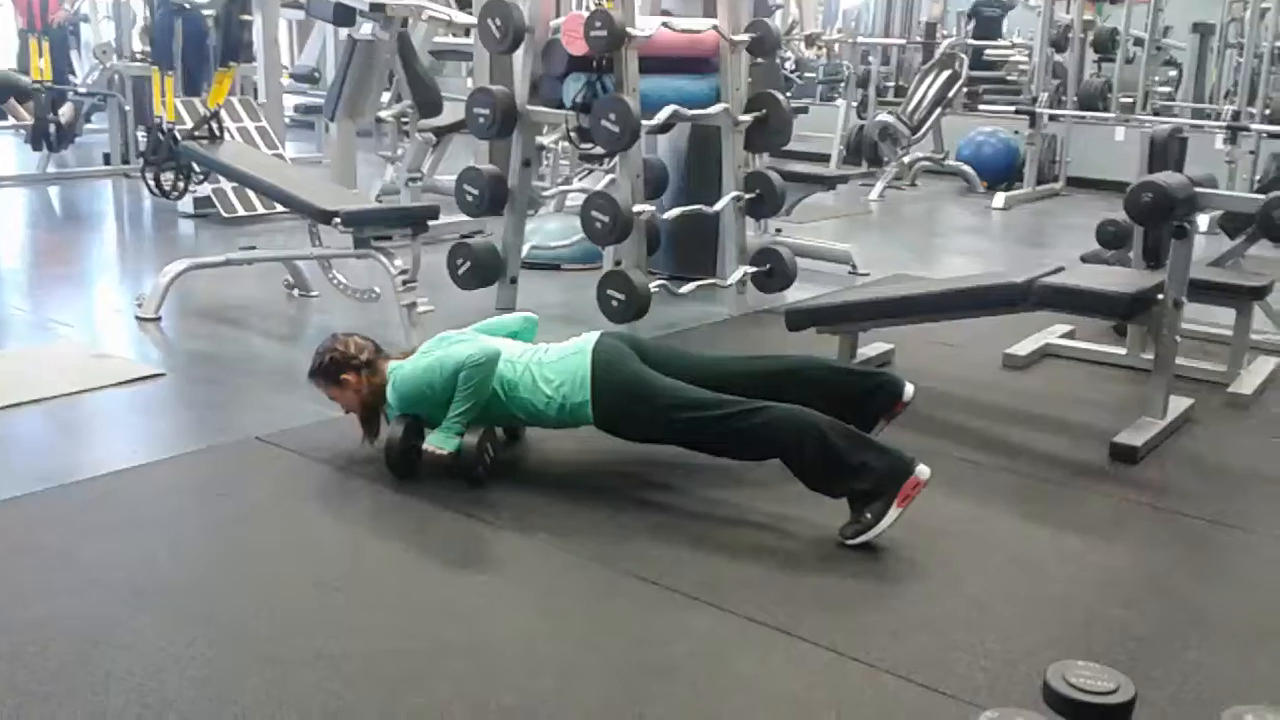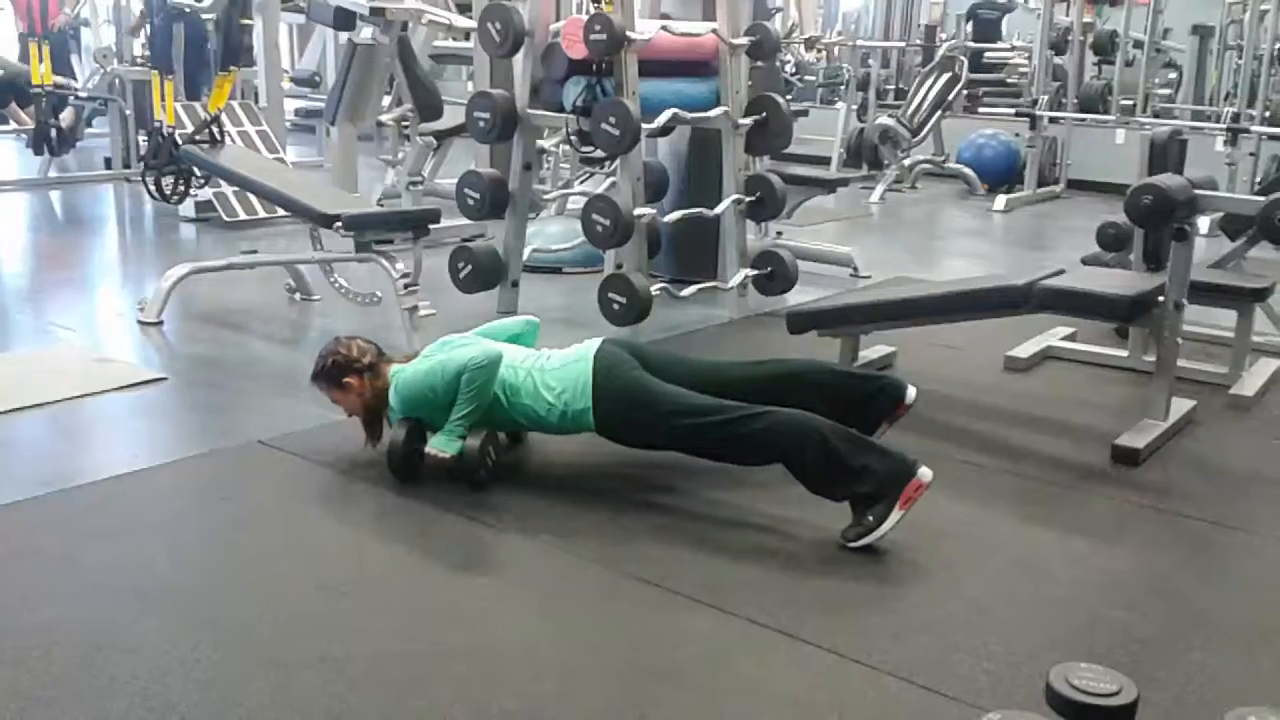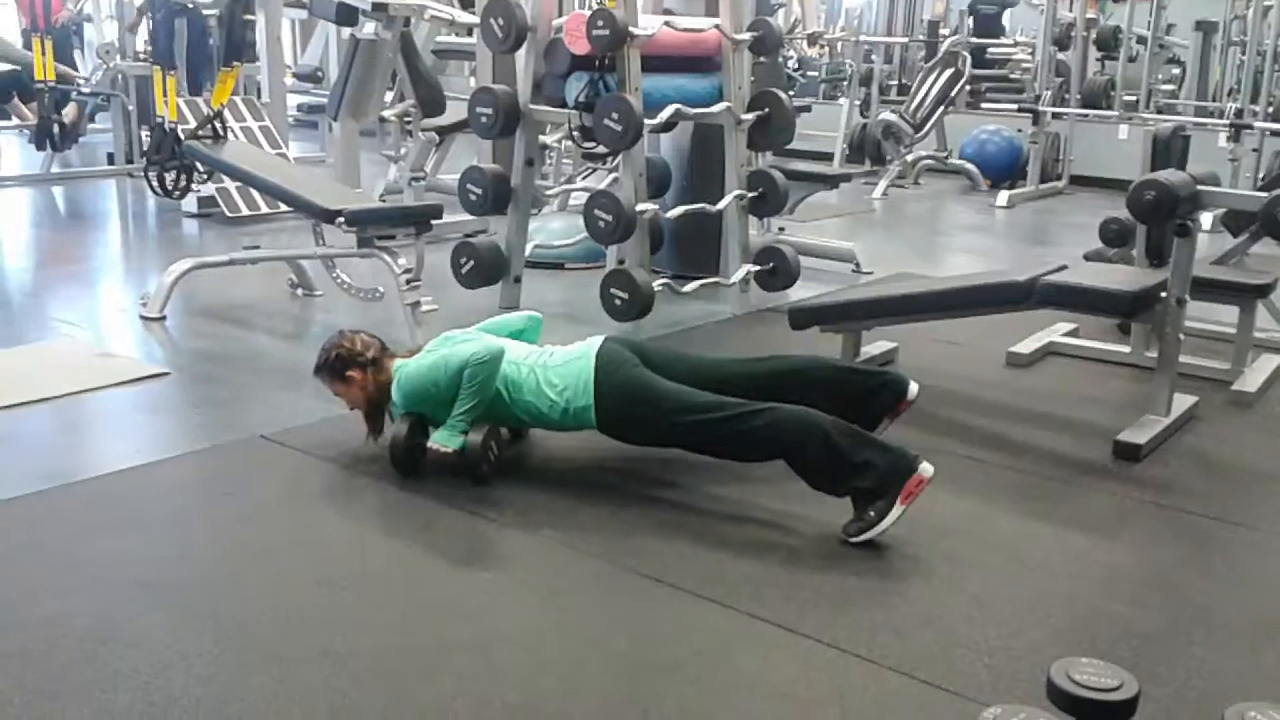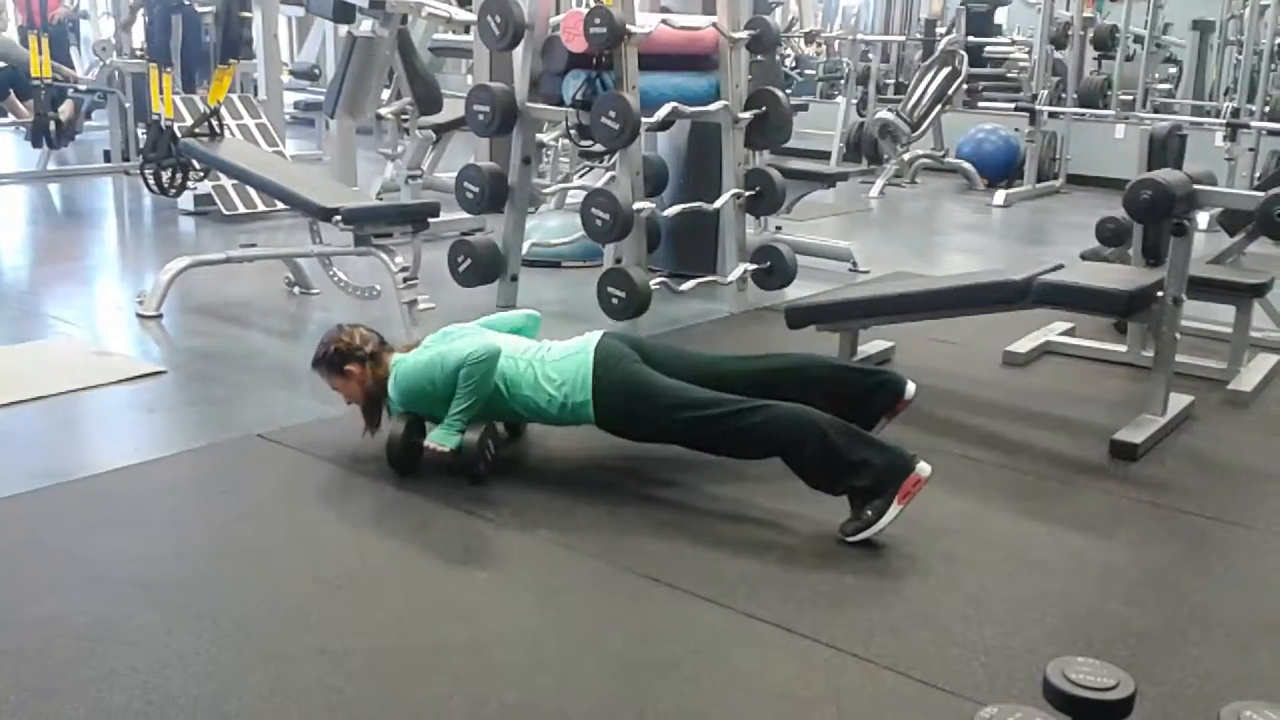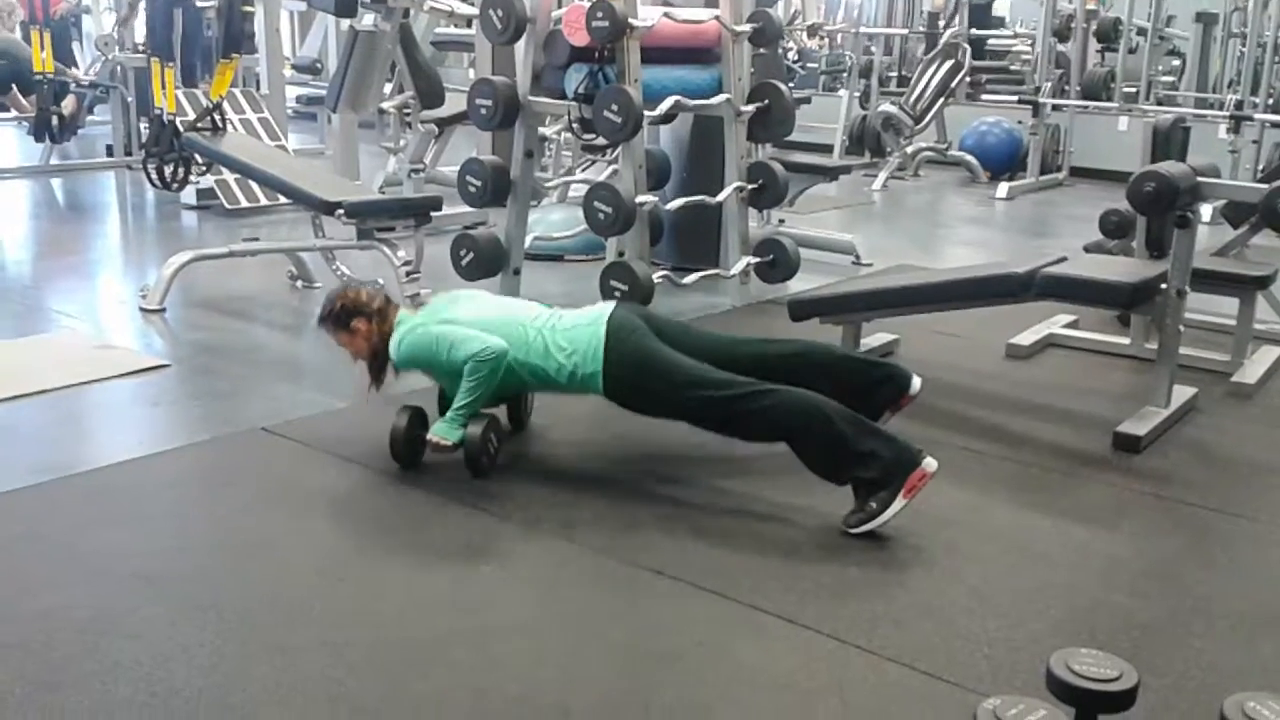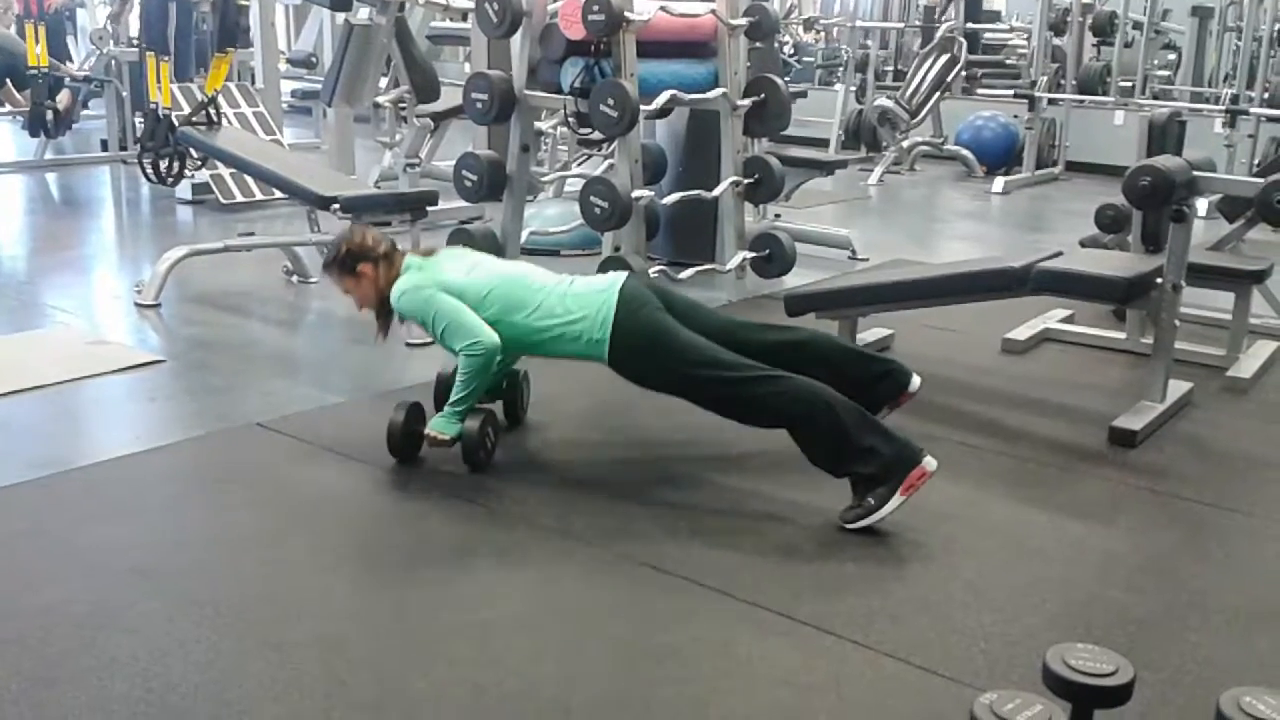
dt=0.2s
person 1, frame 1
left shoulder: (403, 387)
right shoulder: (428, 351)
left elbow: (483, 356)
right elbow: (524, 320)
left wrist: (452, 428)
left hip: (596, 387)
right hip: (599, 349)
left knee: (733, 419)
right knee: (739, 379)
left ankle: (882, 475)
right ankle: (878, 391)
person 1, frame 2
left shoulder: (406, 390)
right shoulder: (431, 354)
left elbow: (484, 359)
right elbow: (525, 323)
left wrist: (453, 433)
left hip: (598, 395)
right hip: (601, 356)
left knee: (735, 425)
right knee: (741, 382)
left ankle: (886, 478)
right ankle: (880, 395)
person 1, frame 3
left shoulder: (408, 386)
right shoulder: (435, 347)
left elbow: (484, 357)
right elbow: (530, 319)
left wrist: (455, 428)
left hip: (600, 394)
right hip: (604, 353)
left knee: (736, 422)
right knee: (741, 380)
left ankle: (887, 474)
right ankle: (881, 391)
person 1, frame 4
left shoulder: (404, 380)
right shoulder: (432, 342)
left elbow: (483, 353)
right elbow: (529, 318)
left wrist: (452, 426)
left hip: (598, 388)
right hip: (603, 348)
left knee: (735, 418)
right knee: (741, 375)
left ankle: (884, 472)
right ankle: (880, 390)
person 1, frame 5
left shoulder: (406, 341)
right shoulder: (438, 306)
left elbow: (490, 352)
left wrist: (456, 421)
right wrist: (496, 392)
left hip: (608, 360)
right hip: (612, 321)
left knee: (745, 401)
right knee: (753, 358)
left ankle: (889, 465)
right ankle: (885, 383)
person 1, frame 6
left shoulder: (409, 291)
right shoulder: (443, 258)
left elbow: (483, 345)
left wrist: (453, 415)
right wrist: (489, 385)
left hip: (615, 330)
right hip: (623, 291)
left knee: (754, 386)
right knee: (759, 344)
left ankle: (890, 464)
right ankle: (886, 379)
